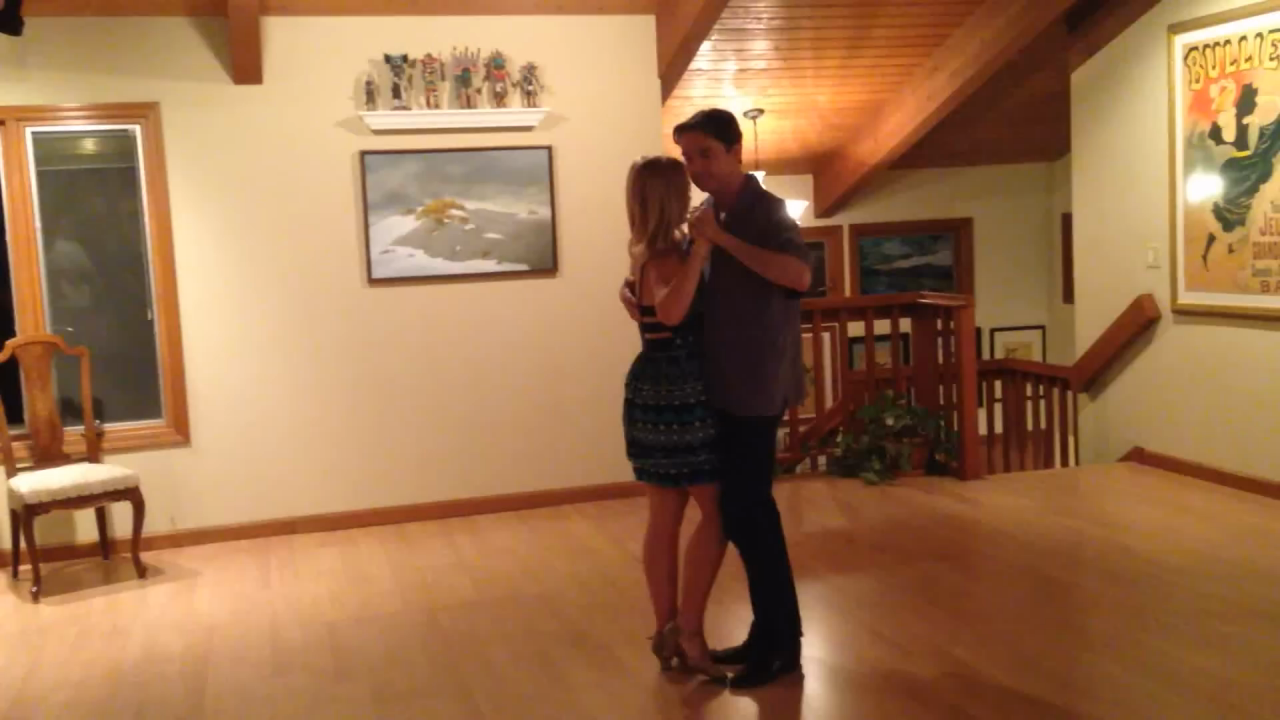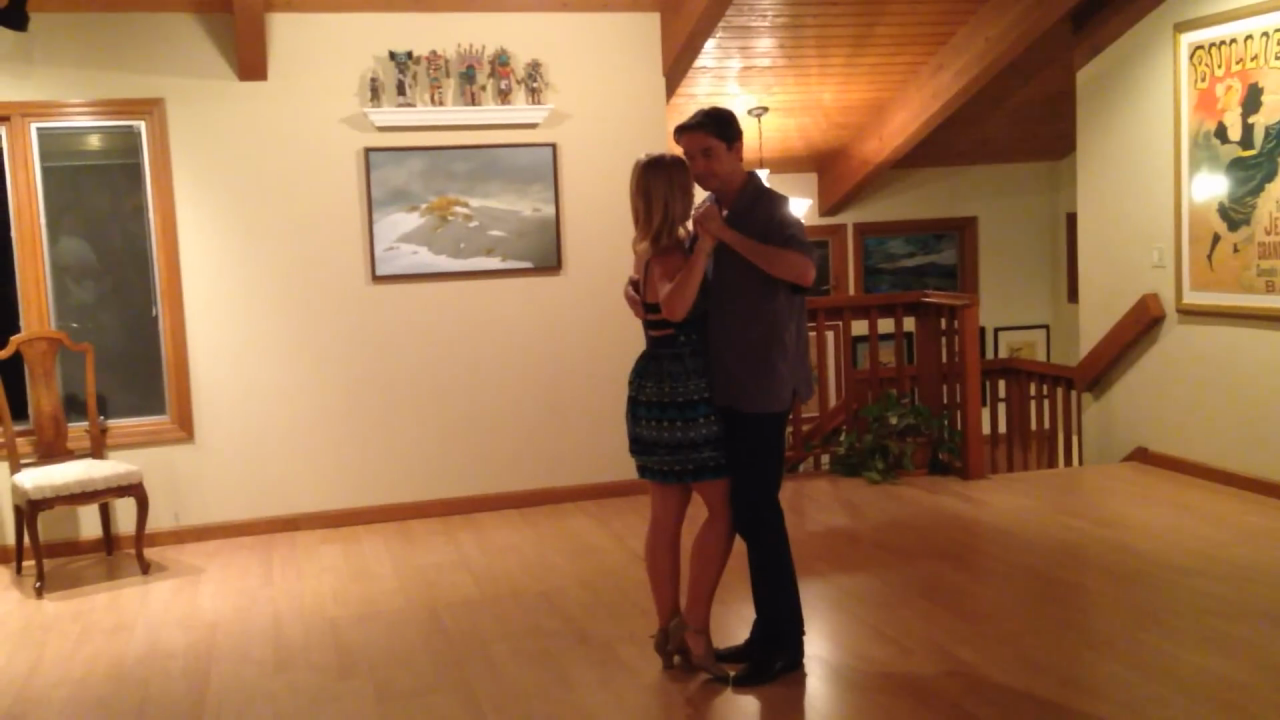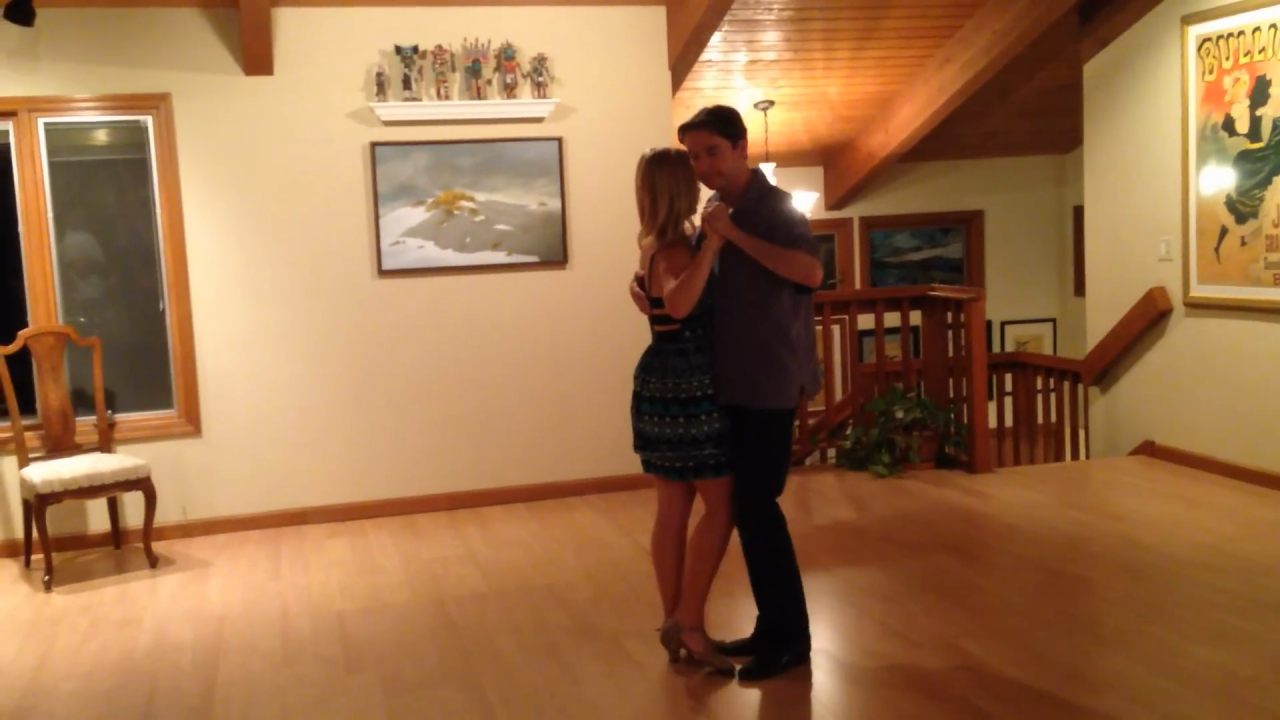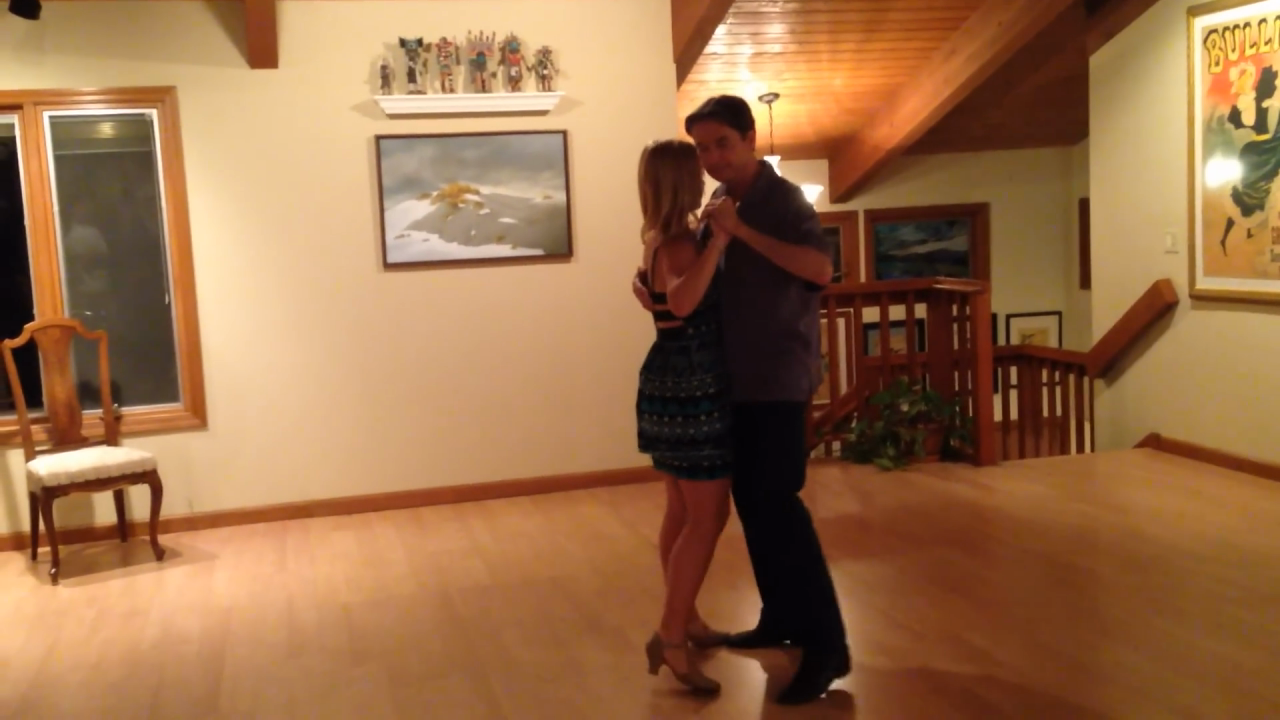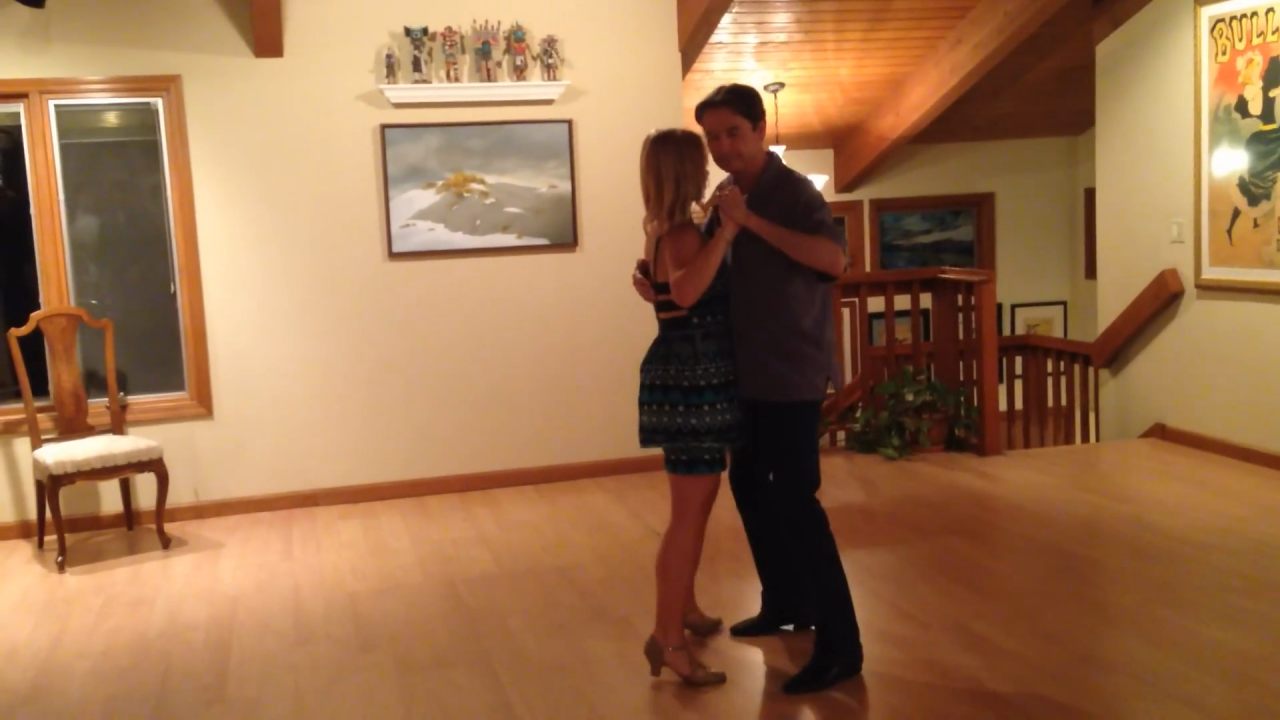
dt=0.4s
person 1, frame 1
left shoulder: (766, 211)
right shoulder: (706, 213)
left elbow: (799, 276)
left wrist: (722, 238)
right wrist: (633, 288)
left hip: (755, 385)
right hip: (724, 384)
left knee: (744, 510)
right knee: (745, 508)
left ankle: (782, 643)
right ankle: (768, 634)
person 1, frame 2
left shoulder: (769, 207)
right shoulder: (706, 213)
left elbow: (804, 271)
left wrist: (726, 235)
right wrist: (636, 286)
left hip: (763, 383)
right hip: (727, 383)
left knee: (756, 509)
right knee: (743, 508)
left ankle: (784, 643)
right ankle: (768, 633)
person 1, frame 3
left shoulder: (776, 207)
right shoulder: (713, 211)
left elbow: (811, 272)
left wrist: (733, 235)
right wrist: (643, 283)
left hip: (771, 380)
right hip: (733, 381)
left knee: (756, 502)
right knee: (743, 502)
left ankle: (791, 636)
right ankle: (773, 628)
person 1, frame 4
left shoulder: (783, 199)
right shoulder: (720, 202)
left elbow: (820, 269)
left wrist: (740, 230)
right wrist: (648, 280)
left hip: (779, 376)
right hip: (739, 376)
left knee: (779, 501)
right knee: (750, 499)
left ankle: (826, 645)
right ankle: (783, 617)
person 1, frame 5
left shoulder: (794, 191)
right shoulder: (730, 191)
left elbow: (835, 259)
left wrist: (751, 221)
right wrist: (649, 270)
left hip: (793, 374)
right hip: (749, 371)
left knee: (795, 500)
right knee: (748, 483)
left ankle: (839, 643)
right ankle: (787, 601)
person 2, frame 1
left shoulder: (646, 253)
right shoulder: (666, 257)
right elbow: (671, 311)
right wrist: (699, 252)
left hip: (653, 393)
right hip: (678, 397)
left knee: (665, 518)
right knee: (716, 512)
left ankle: (668, 629)
right ankle: (688, 629)
person 2, frame 2
left shoulder: (649, 251)
right shoulder: (670, 255)
right elbow: (674, 307)
right wrist: (703, 248)
left hip: (656, 391)
right hip: (682, 395)
left knee: (666, 516)
right knee: (723, 508)
left ankle: (670, 628)
right ankle: (693, 625)
person 2, frame 3
left shoulder: (655, 246)
right shoulder: (675, 250)
right elbow: (678, 304)
right wrist: (711, 245)
left hip: (663, 388)
right hip: (686, 391)
left knee: (673, 511)
right knee: (721, 507)
left ankle: (678, 623)
right ankle: (687, 624)
person 2, frame 4
left shoulder: (661, 240)
right shoulder: (679, 244)
right elbow: (682, 302)
right wrist: (719, 241)
left hip: (673, 384)
right hip: (690, 388)
left knee: (683, 510)
right knee: (708, 518)
left ankle: (685, 620)
right ankle: (670, 640)
person 2, frame 5
left shoulder: (664, 230)
right shoulder: (682, 234)
right elbow: (685, 293)
right wrist: (726, 231)
left hip: (679, 377)
right hip: (691, 381)
left knee: (693, 504)
right knee: (691, 513)
left ankle: (681, 608)
right ankle: (667, 641)
